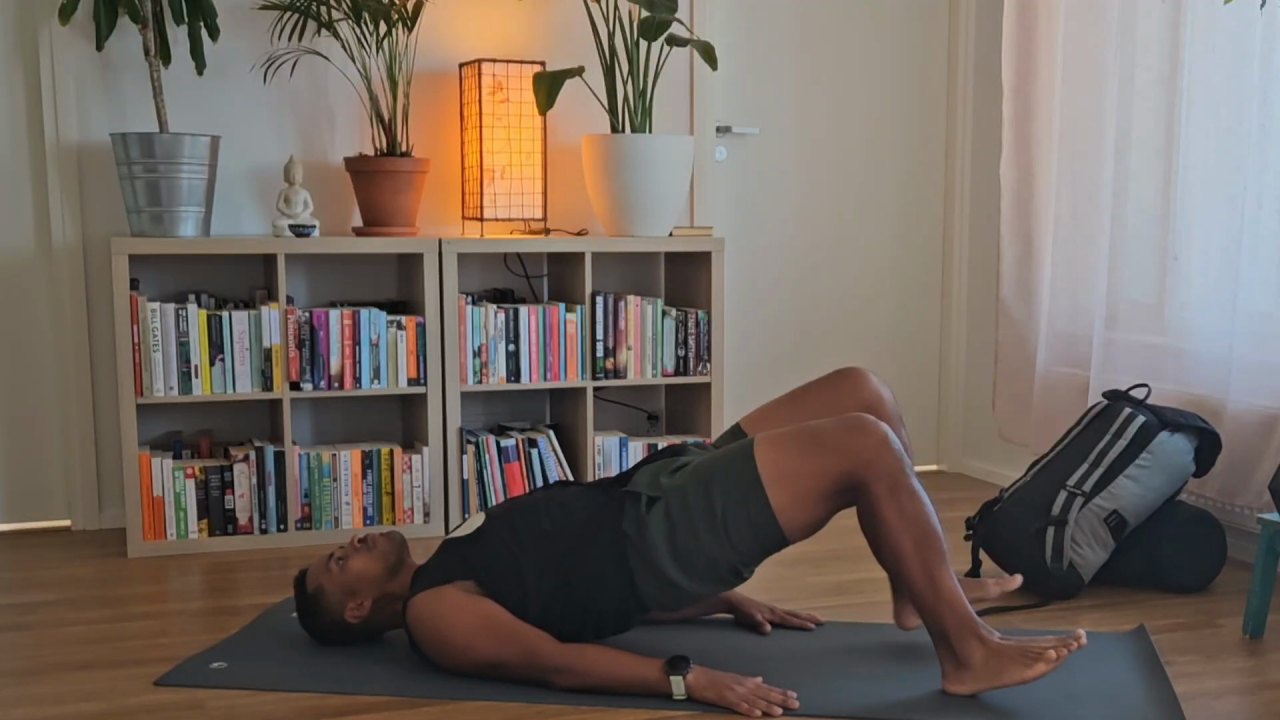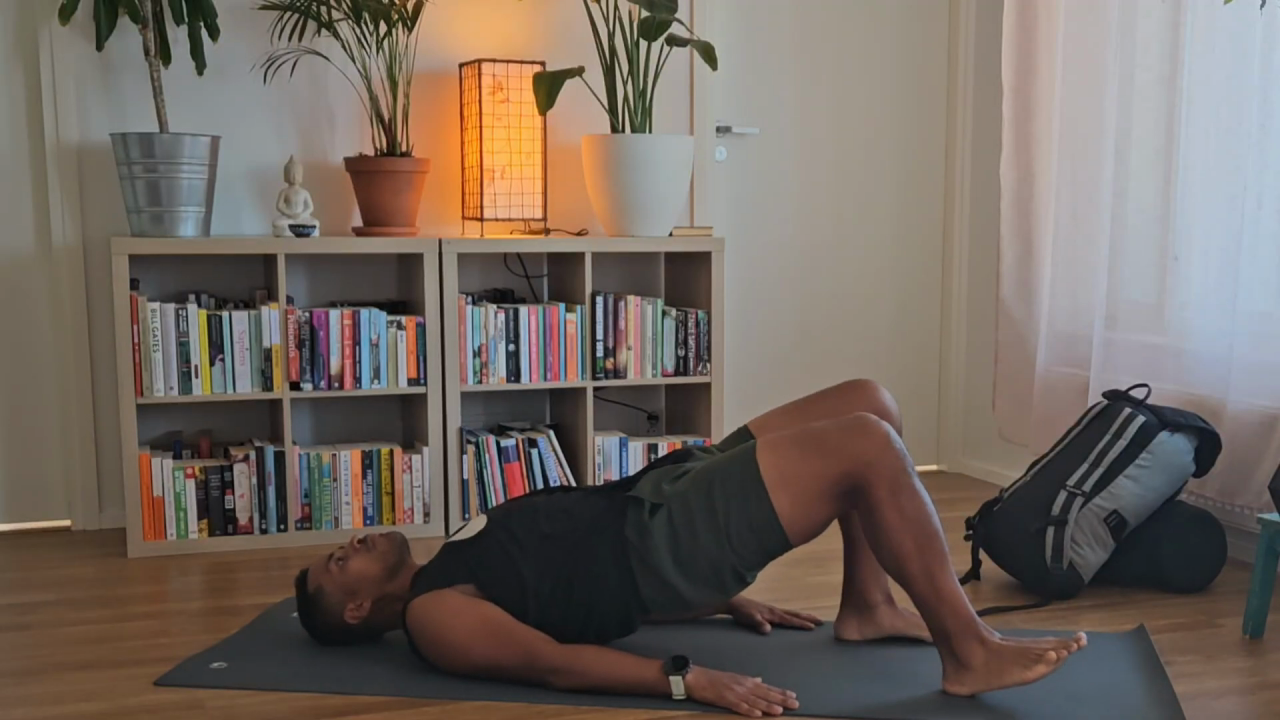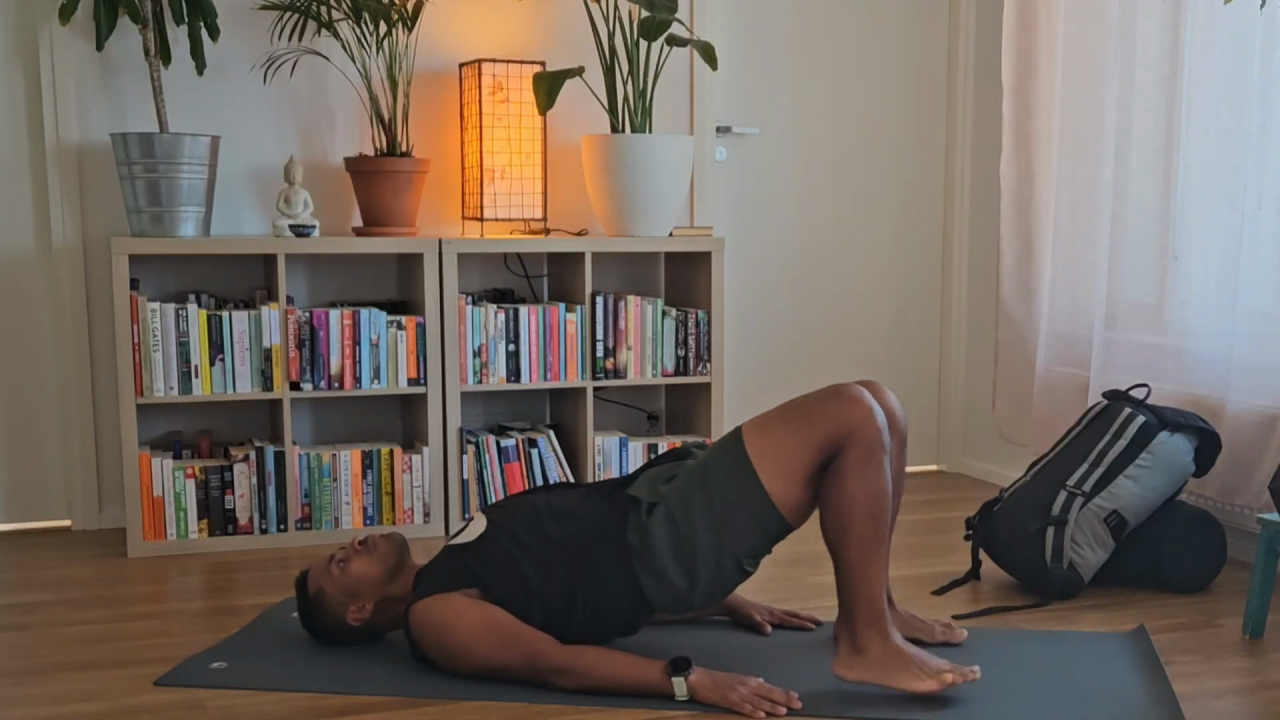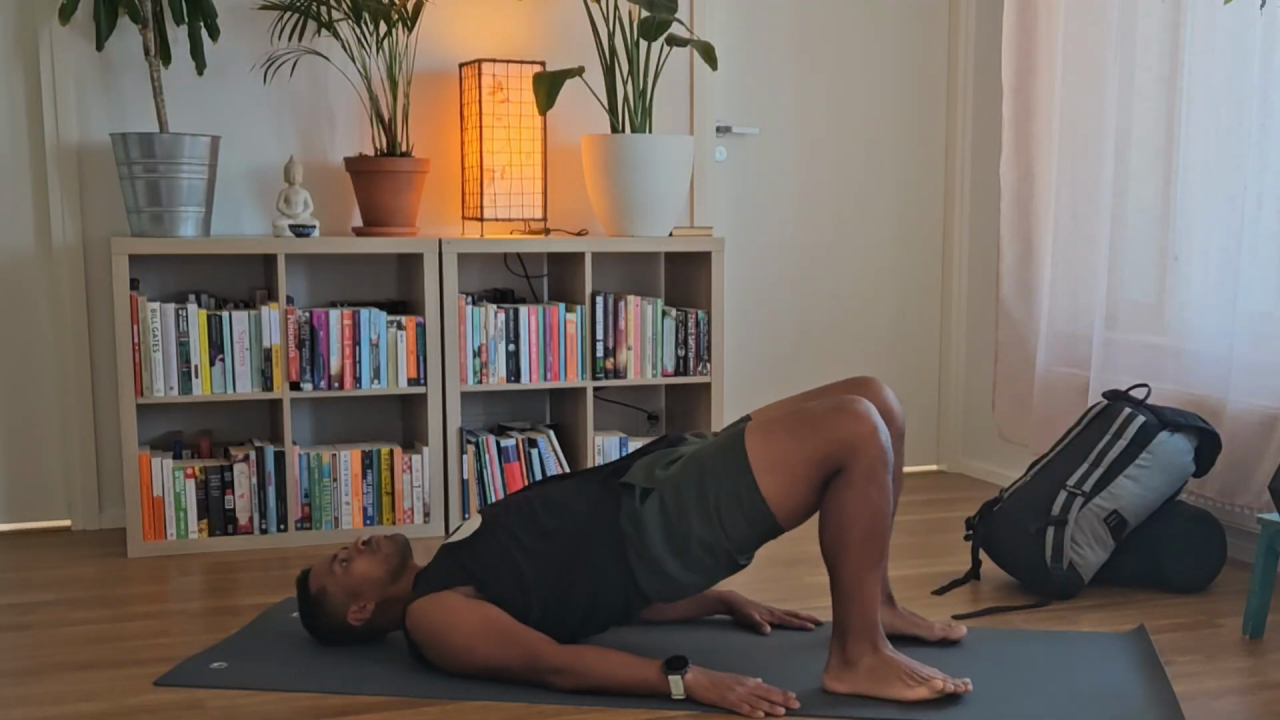
dt=0.3s
person 1, frame 1
left shoulder: (457, 571)
right shoulder: (434, 616)
left wrist: (730, 599)
left hip: (654, 500)
right hip: (660, 533)
left knee: (863, 392)
right knee: (866, 446)
left ankle: (925, 591)
right ankle: (967, 651)
person 1, frame 2
left shoulder: (458, 570)
right shoulder: (433, 618)
left wrist: (726, 597)
left hip: (657, 502)
right hip: (663, 540)
left knee: (866, 405)
right knee: (866, 441)
left ankle: (866, 605)
right ankle: (968, 653)
person 1, frame 3
left shoulder: (453, 572)
right shoulder: (436, 619)
right elbow: (556, 663)
left wrist: (719, 598)
left hip: (652, 499)
right hip: (663, 539)
left knee: (874, 403)
right knee: (851, 415)
left ankle: (868, 609)
right ankle: (870, 643)
person 1, frame 4
left shoulder: (450, 575)
right shoulder: (432, 618)
right elbow: (555, 663)
left wrist: (723, 596)
right hip: (654, 528)
left knee: (871, 400)
right knee: (856, 427)
left ankle: (875, 606)
right ankle: (860, 657)
